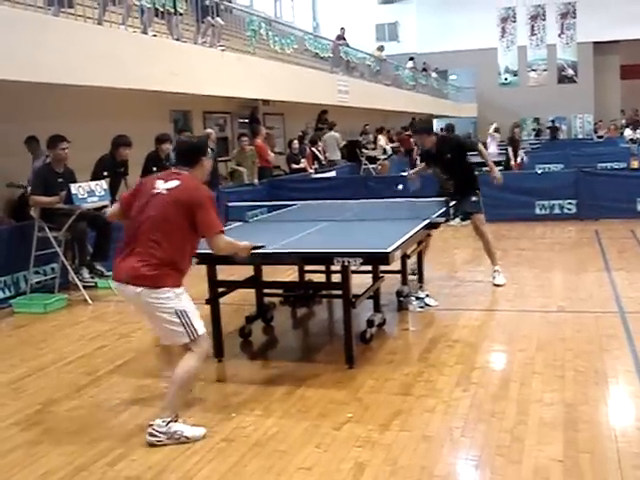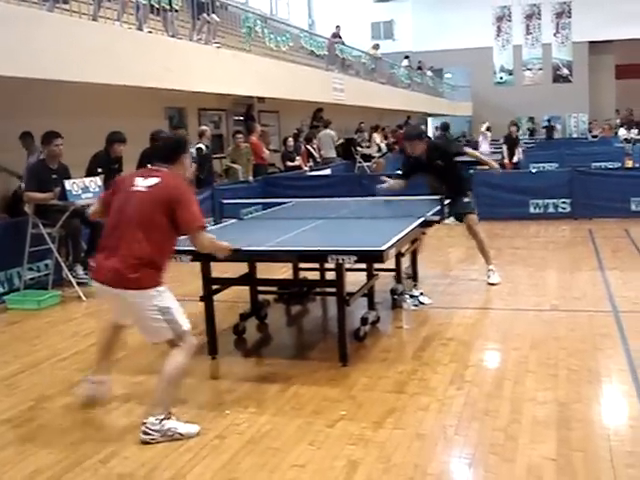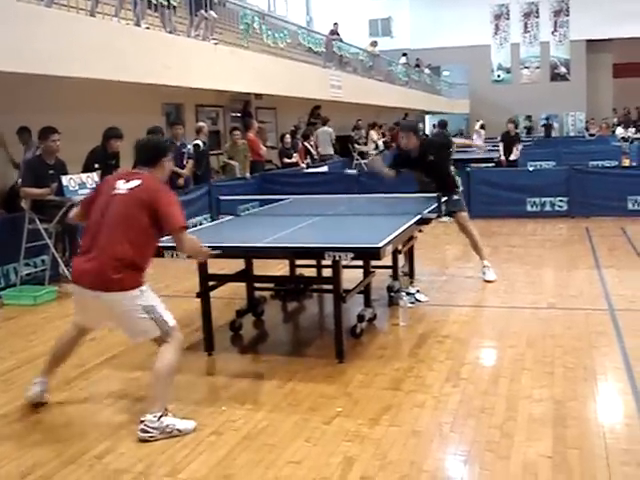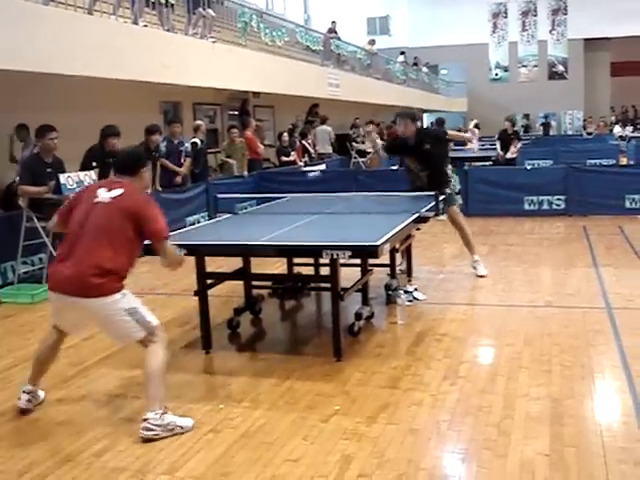
dt=0.1s
person 1, frame 1
left shoulder: (150, 182)
right shoulder: (199, 193)
left elbow: (112, 214)
right elbow: (217, 244)
right wrist: (240, 248)
left hip: (124, 275)
right hip: (156, 282)
right knee: (199, 347)
left ankle: (174, 373)
right ankle: (164, 424)
person 1, frame 2
left shoulder: (128, 179)
right shoulder: (178, 189)
left elbow: (95, 212)
right elbow: (203, 243)
right wrist: (222, 248)
left hip: (103, 274)
right hip: (137, 282)
left knee: (118, 322)
right knee: (184, 344)
left ankle: (97, 381)
right ankle: (156, 422)
person 1, frame 3
left shoulder: (110, 183)
right shoulder: (159, 192)
left elbow: (75, 216)
right elbow: (185, 244)
right wrist: (200, 252)
left hip: (82, 277)
right hip: (118, 284)
left knee: (80, 327)
right knee: (172, 339)
left ankle: (41, 385)
right ankle: (155, 419)
person 1, frame 4
left shoulder: (87, 193)
right shoulder: (142, 202)
left elbow: (58, 224)
right elbow: (170, 255)
right wrist: (177, 261)
left hip: (59, 284)
right hip: (100, 290)
left knee: (59, 331)
right knee: (156, 340)
left ankle: (29, 392)
right ankle: (155, 418)
person 2, frame 1
left shoulder: (453, 142)
right shoulder: (425, 151)
left elbow: (478, 147)
left wrist: (492, 168)
right wrist: (415, 171)
left hip: (467, 190)
left knee: (479, 226)
left ankle: (496, 269)
person 2, frame 2
left shoulder: (440, 148)
right shoulder: (411, 161)
left elbow: (465, 151)
right elbow: (402, 182)
left wrist: (488, 162)
right wrist: (389, 185)
left hip: (460, 192)
left knee: (472, 226)
left ankle: (491, 268)
person 2, frame 3
left shoulder: (434, 143)
right shoulder: (401, 156)
left elbow: (451, 142)
right elbow: (391, 174)
right wrist: (378, 166)
left hip: (448, 190)
right hip: (426, 193)
left knee: (464, 224)
left ankle: (485, 264)
person 2, frame 4
left shoulder: (432, 135)
right shoulder: (397, 143)
left elbow: (447, 134)
left wrist: (465, 137)
left hip: (441, 185)
right hip: (418, 189)
left knee: (456, 219)
left ankle: (475, 259)
person 3, frame 1
left shoulder: (69, 172)
right shoulder: (42, 172)
right elbow: (33, 200)
right wrist: (57, 199)
left hip: (72, 210)
right hip: (53, 214)
left knee: (105, 222)
right knee: (80, 227)
left ankle: (95, 262)
right ankle: (82, 268)
person 3, frame 2
left shoulder: (64, 168)
right shoulder: (35, 169)
right elbow: (27, 197)
right wrist: (51, 195)
left hip: (66, 207)
right hip: (47, 210)
right knee: (74, 225)
right ankle: (75, 265)
person 3, frame 3
left shoulder: (60, 163)
right shoulder: (32, 164)
right elbow: (24, 192)
right wrist: (48, 191)
left hip: (62, 201)
right hip: (43, 206)
right knee: (70, 220)
right ankle: (72, 261)
person 3, frame 4
left shoulder: (59, 162)
right shoulder: (29, 163)
right elbow: (21, 190)
right wrist: (46, 189)
left hip: (59, 202)
right hip: (40, 205)
